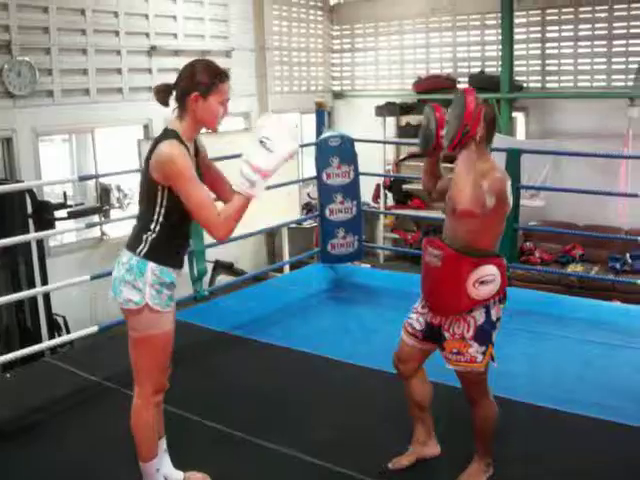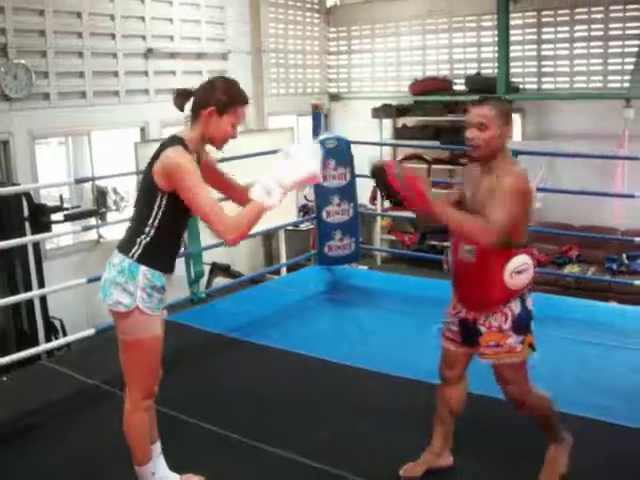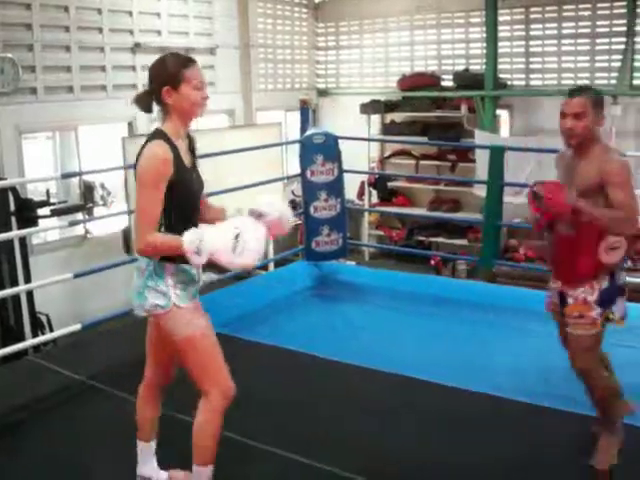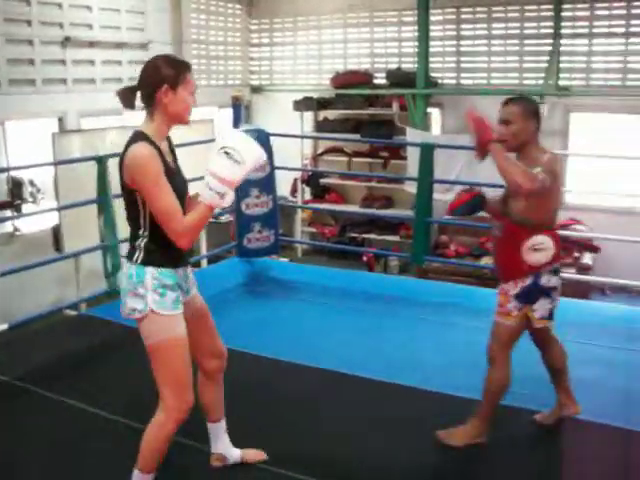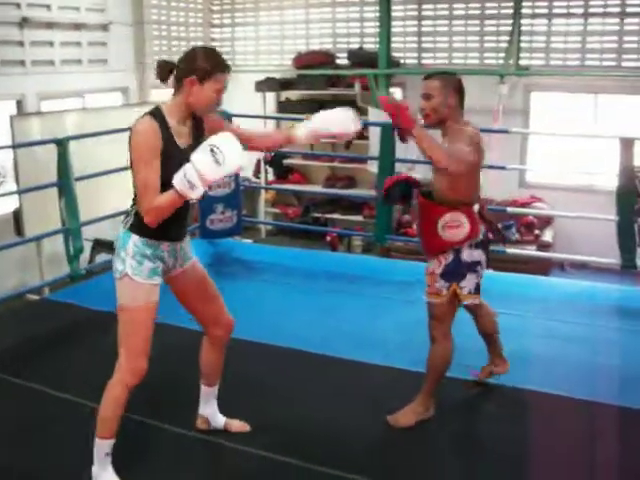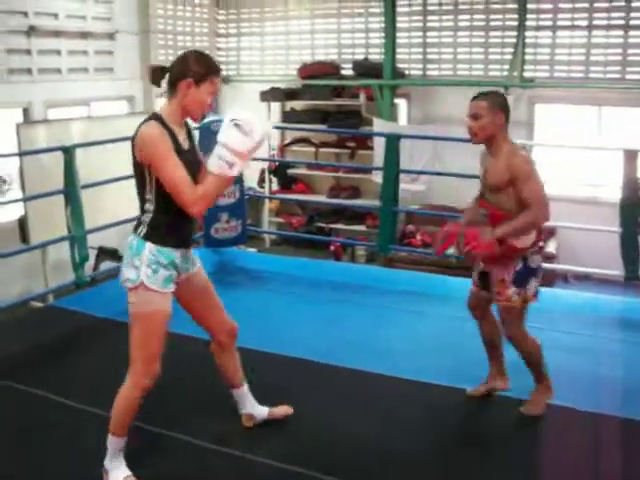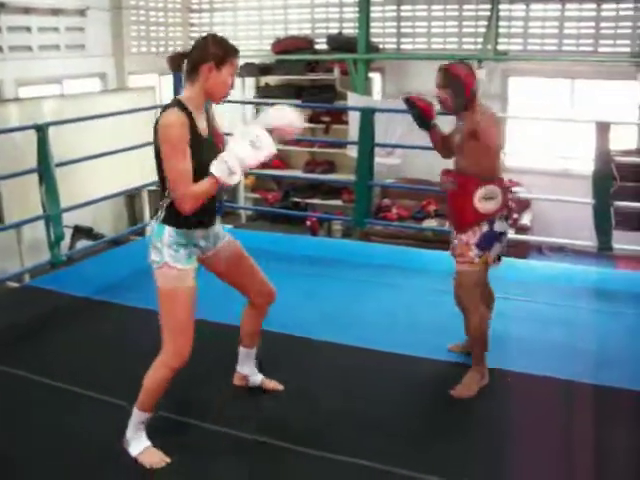
dt=0.5s
person 1, frame 1
left shoulder: (190, 146)
right shoulder: (172, 152)
left elbow: (226, 194)
right elbow: (220, 227)
left wrist: (260, 165)
right wrist: (255, 174)
left hip: (155, 274)
right hip: (146, 276)
left knee: (157, 383)
right knee: (149, 389)
person 1, frame 2
left shoulder: (195, 155)
right shoulder: (177, 160)
left elbow: (240, 194)
right elbow: (229, 231)
left wrist: (288, 177)
right wrist: (275, 187)
left hip: (146, 278)
right hip: (135, 280)
left knee: (149, 386)
right knee: (139, 394)
person 1, frame 3
left shoulder: (185, 143)
right shoulder: (157, 152)
left elbow: (200, 212)
right elbow: (146, 242)
left wrist: (254, 216)
right wrist: (208, 243)
left hip: (176, 278)
right hip: (164, 281)
left knee: (157, 379)
right knee: (219, 391)
person 1, frame 4
left shoulder: (162, 142)
right shoulder: (141, 154)
right elbow: (182, 234)
left wrist: (222, 180)
right wrist: (221, 185)
left hip: (176, 275)
right hip: (152, 281)
left knee: (214, 360)
right knee: (177, 403)
person 1, frame 5
left shoulder: (203, 122)
right shoulder: (147, 129)
left elbow: (257, 139)
right elbow: (152, 212)
left wrist: (312, 128)
right wrist: (196, 174)
left hip: (176, 246)
right hip: (142, 250)
left knee: (220, 327)
right knee: (133, 368)
left ankle: (208, 414)
person 1, frame 6
left shoulder: (184, 129)
right shoulder: (152, 133)
left elbow: (202, 186)
right elbow: (195, 203)
left hip: (182, 254)
right hip: (152, 257)
left knee: (225, 332)
right knee: (144, 374)
left ankle: (250, 410)
person 1, frame 7
left shoulder: (203, 115)
right shoulder: (175, 120)
left elbow: (224, 147)
right elbow: (186, 201)
left wrist: (267, 129)
right wrist: (234, 163)
left hip: (208, 231)
right hip: (172, 238)
left knee: (263, 294)
right knee: (178, 353)
left ankle: (246, 371)
right ankle: (135, 433)
person 2, frame 1
left shoulder: (494, 179)
right shoulder: (466, 170)
left elbow: (466, 206)
right elbow: (434, 188)
left wrist: (465, 149)
right wrist: (434, 152)
left hip: (472, 303)
right hip: (438, 293)
left knee: (474, 389)
right knee: (405, 362)
right ankle: (424, 441)
person 2, frame 2
left shoulder: (512, 180)
right shoulder: (473, 171)
left elbow: (486, 236)
right elbow: (453, 207)
left wrist: (431, 207)
right wrist: (405, 188)
left hip: (502, 299)
right hip: (466, 294)
left knee: (514, 389)
right knee: (450, 372)
left ankle: (559, 440)
person 2, frame 3
right shoulder: (564, 158)
left wrist: (573, 203)
right wrist: (545, 205)
left hip: (596, 276)
right hip: (565, 270)
left knee: (585, 361)
right knee: (574, 343)
person 2, frame 4
left shoulder: (546, 163)
right shoulder: (521, 164)
left elbow: (527, 186)
right elbow: (507, 208)
left wrist: (492, 144)
right wrist: (480, 201)
left hip: (533, 271)
right hip: (519, 268)
left knee: (497, 351)
right knee: (542, 335)
left ankle: (477, 426)
right ankle: (565, 401)
person 2, frame 5
left shoulder: (465, 138)
right shoulder: (451, 138)
left elbow: (450, 167)
left wrist: (412, 127)
right wrist: (416, 186)
left hip: (456, 244)
right hip: (451, 241)
left knee: (439, 325)
right knee: (473, 303)
left ankle: (424, 402)
right ankle: (496, 360)
person 2, frame 6
left shoulder: (518, 160)
right shoulder: (487, 156)
left elbow: (540, 211)
left wrist: (496, 235)
right wrist: (462, 224)
left hip: (516, 254)
right hip: (494, 251)
left knee: (514, 330)
right knee: (477, 306)
left ankle: (543, 386)
right ankle: (497, 375)
person 2, frame 7
left shoulder: (483, 116)
right shoulder: (467, 122)
left elbow: (493, 145)
right elbow: (446, 150)
left wrist: (466, 105)
right wrist: (429, 122)
left hip: (484, 217)
right hip: (468, 214)
left knee: (465, 293)
right knee: (477, 281)
left ankle: (478, 370)
right ankle: (477, 340)
